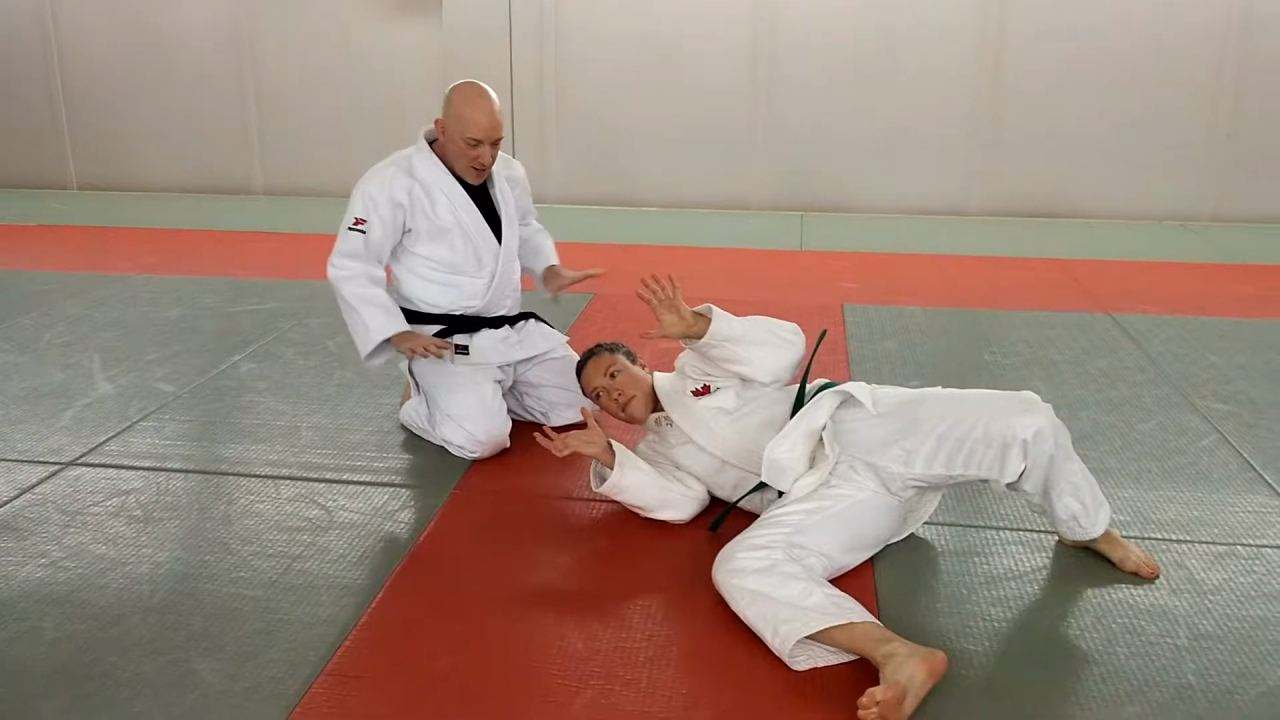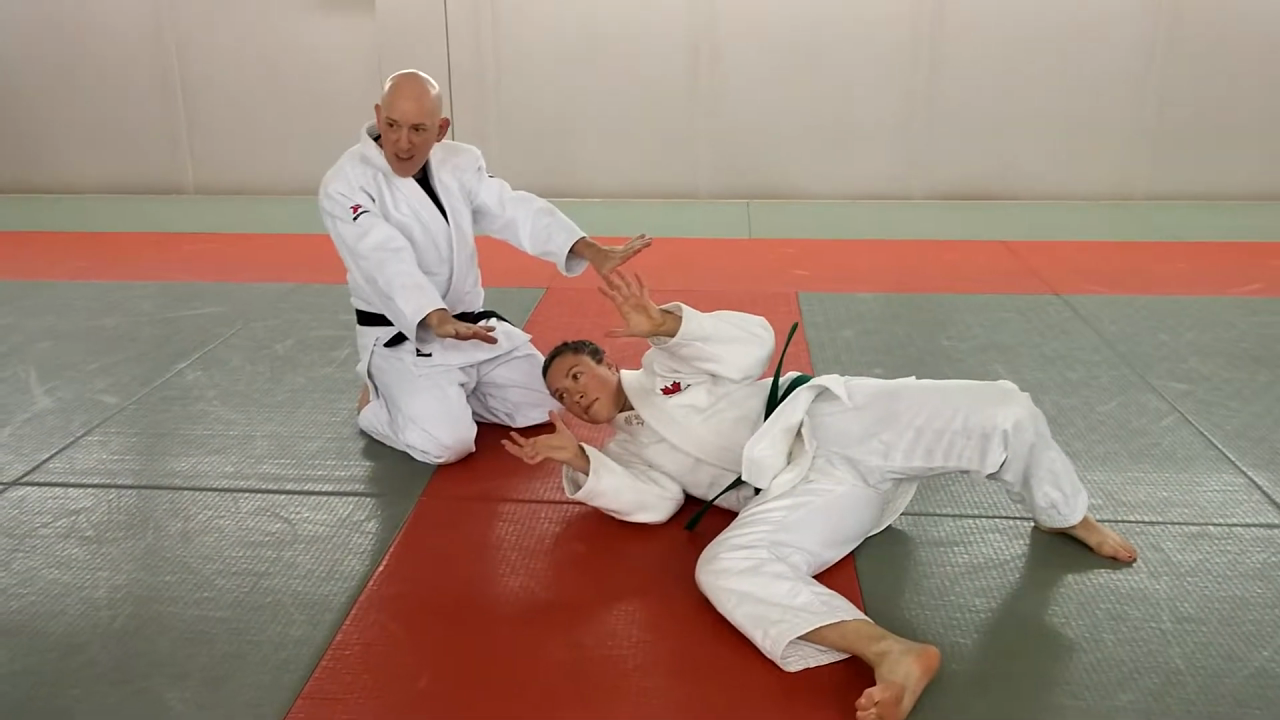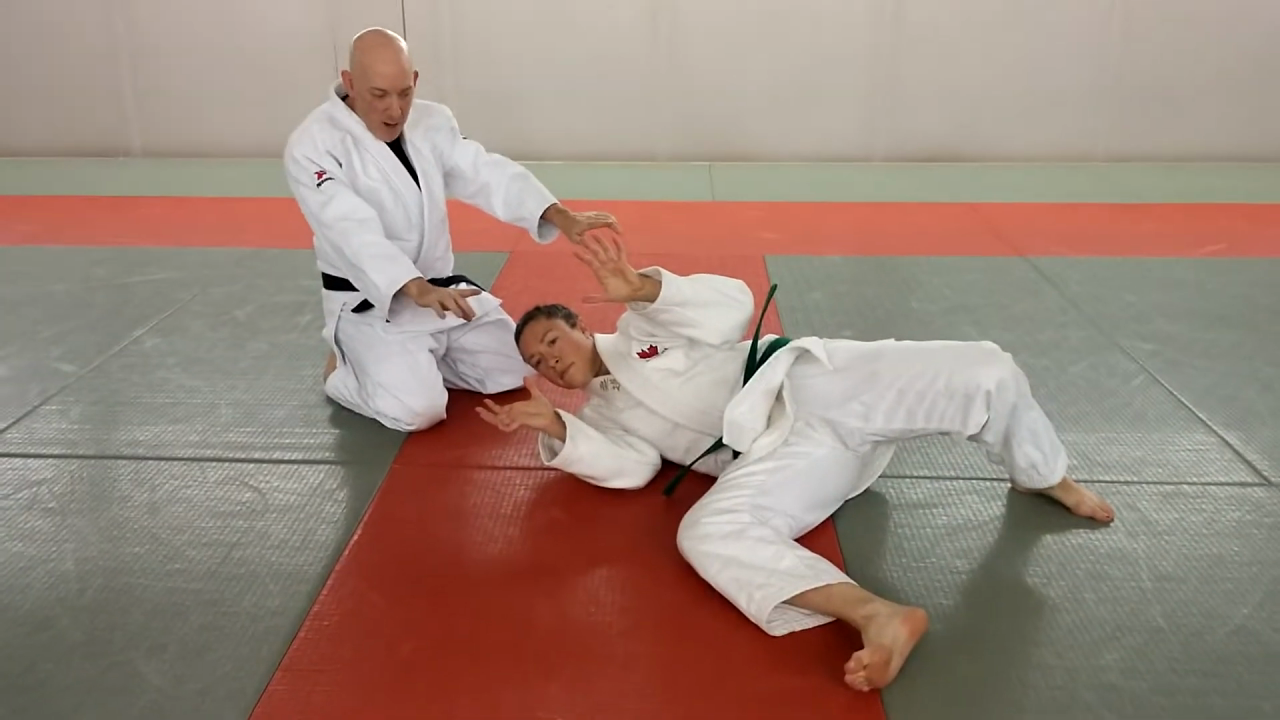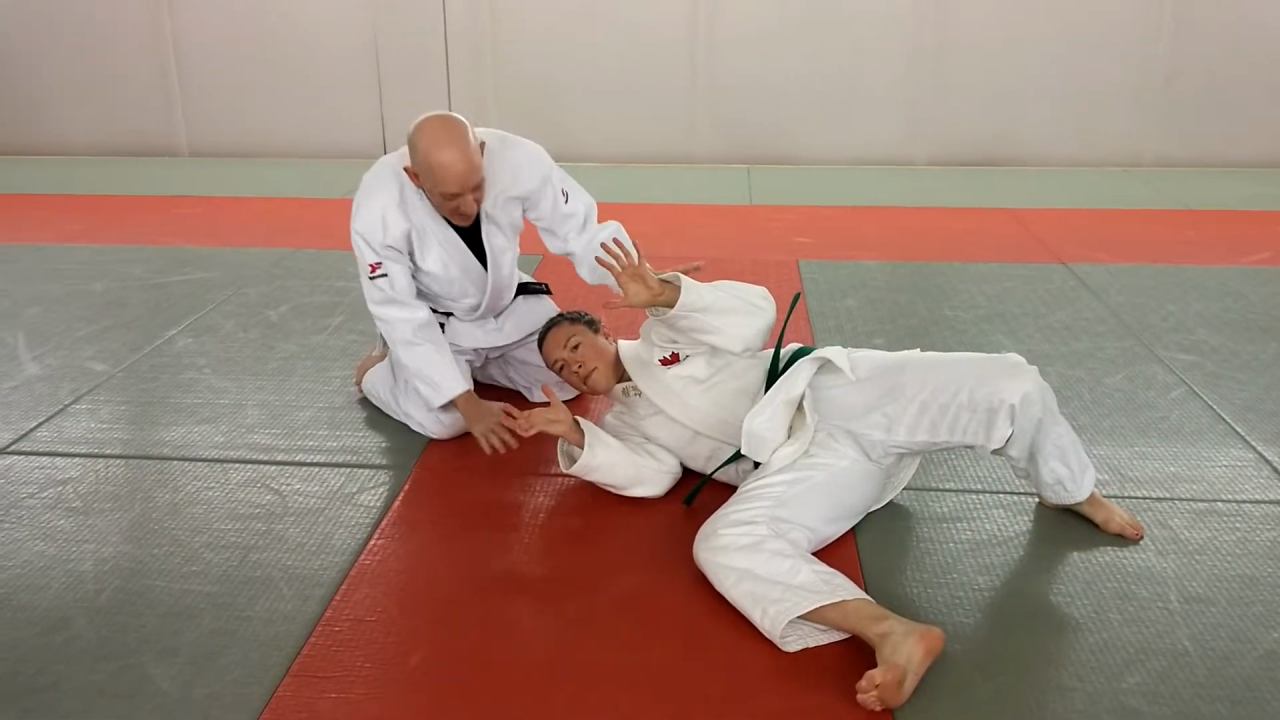
dt=1s
person 1, frame 1
left shoulder: (696, 365)
right shoulder: (657, 451)
left elbow: (782, 348)
right elbow: (675, 500)
left wrist: (695, 326)
right wrist: (606, 458)
left hip: (859, 425)
right hip: (822, 491)
left knee: (1022, 421)
right knee: (740, 569)
left ankle: (1089, 532)
right ankle: (899, 656)
person 1, frame 2
left shoulder: (663, 364)
right shoulder: (627, 449)
left elbow: (751, 343)
right elbow: (651, 501)
left wrist: (664, 324)
right wrist: (577, 461)
left hip: (836, 419)
right hip: (798, 485)
left knee: (1002, 410)
right knee: (724, 569)
left ankle: (1067, 518)
right ankle: (892, 652)
person 1, frame 3
left shoulder: (640, 327)
right shoulder: (602, 414)
left elbow: (730, 307)
right elbow: (630, 466)
left wrist: (642, 288)
right wrist: (554, 428)
left hip: (814, 381)
right hip: (779, 449)
left knee: (984, 371)
right knee: (705, 535)
left ankle: (1044, 479)
right ankle: (877, 614)
person 1, frame 4
left shoulder: (662, 332)
right shoulder: (623, 421)
left elbow: (751, 313)
right elbow: (649, 475)
left wrist: (662, 293)
right wrist: (575, 436)
left hip: (836, 392)
right hip: (799, 458)
left knee: (1009, 384)
right knee: (722, 546)
left ankle: (1074, 495)
right ankle: (892, 632)
person 2, frame 1
left shoulder: (509, 174)
right shoulder: (391, 184)
right elbow: (350, 268)
left wrist: (549, 271)
right wrist: (396, 334)
left hip: (516, 331)
right hip: (445, 343)
left knee: (582, 407)
right knee: (483, 438)
left ankle: (492, 390)
right ankle: (421, 399)
person 2, frame 2
left shoulder: (459, 163)
right shoulder: (346, 184)
left elbow: (514, 212)
right elbow: (386, 262)
left wrist: (591, 251)
right wrist: (438, 320)
left hip: (471, 324)
right hip: (403, 338)
left knee: (546, 404)
right knee: (446, 442)
left ankle: (450, 394)
right ankle: (377, 404)
person 2, frame 3
left shoulder: (432, 121)
right shoulder: (312, 145)
left elbow: (486, 175)
right elbow: (353, 231)
left wrist: (560, 216)
right wrist: (416, 289)
left hip: (442, 290)
right hip: (370, 304)
left knee: (515, 371)
right knee: (417, 409)
left ankle: (420, 360)
right ankle: (345, 370)
person 2, frame 4
left shoulder: (519, 160)
right shoulder: (376, 210)
left elbow: (579, 230)
right elbow: (402, 315)
right wrist: (467, 403)
left hip: (507, 303)
right hip: (433, 323)
left knee: (570, 381)
right knee: (442, 421)
left ankle: (477, 365)
right ankle: (380, 370)
